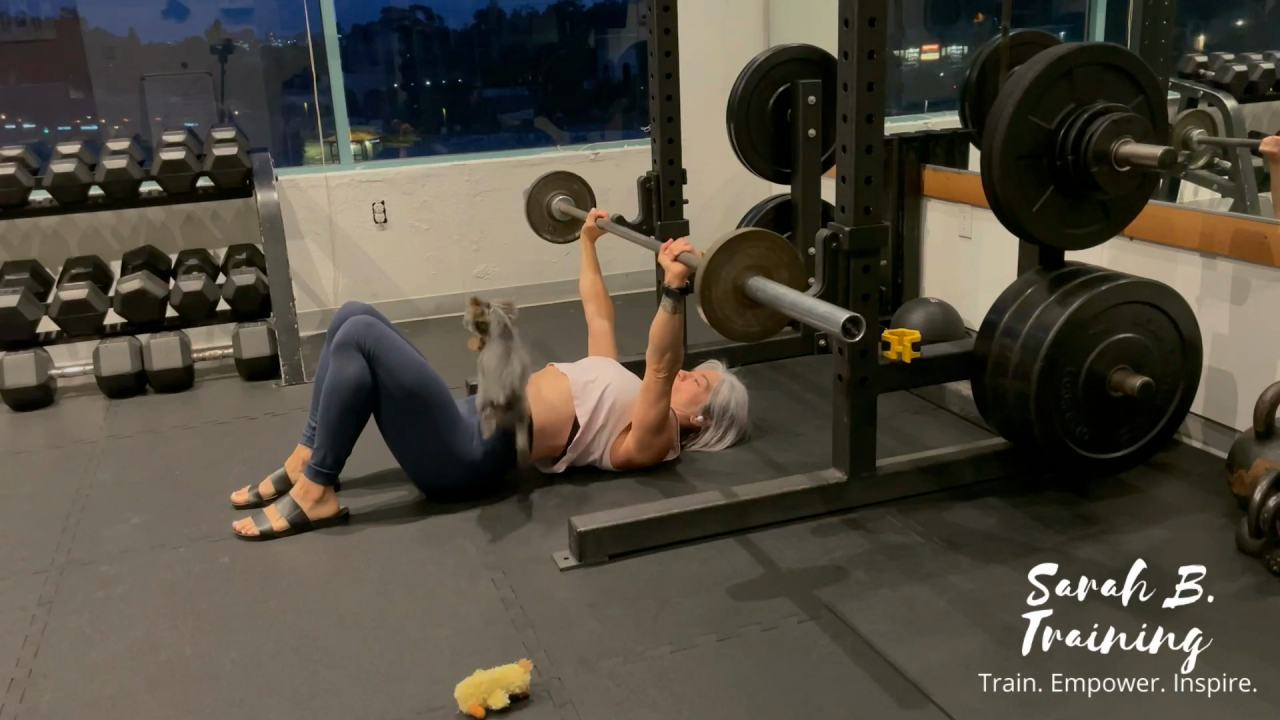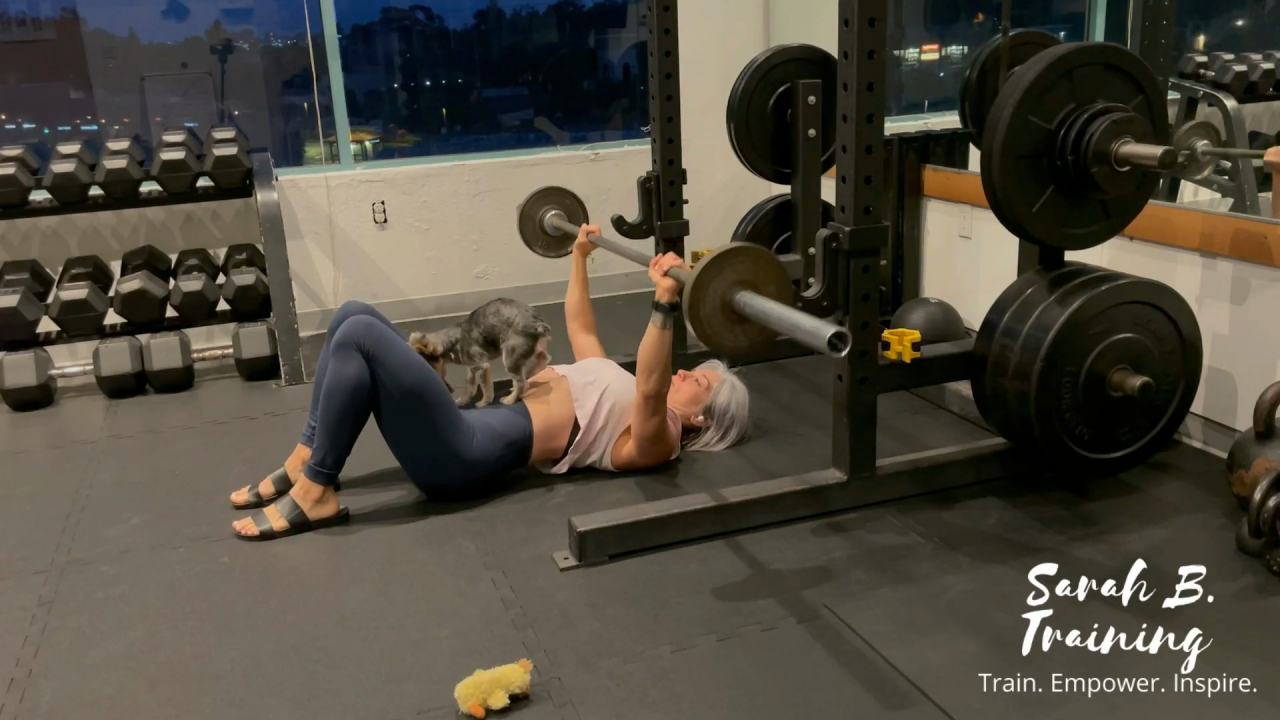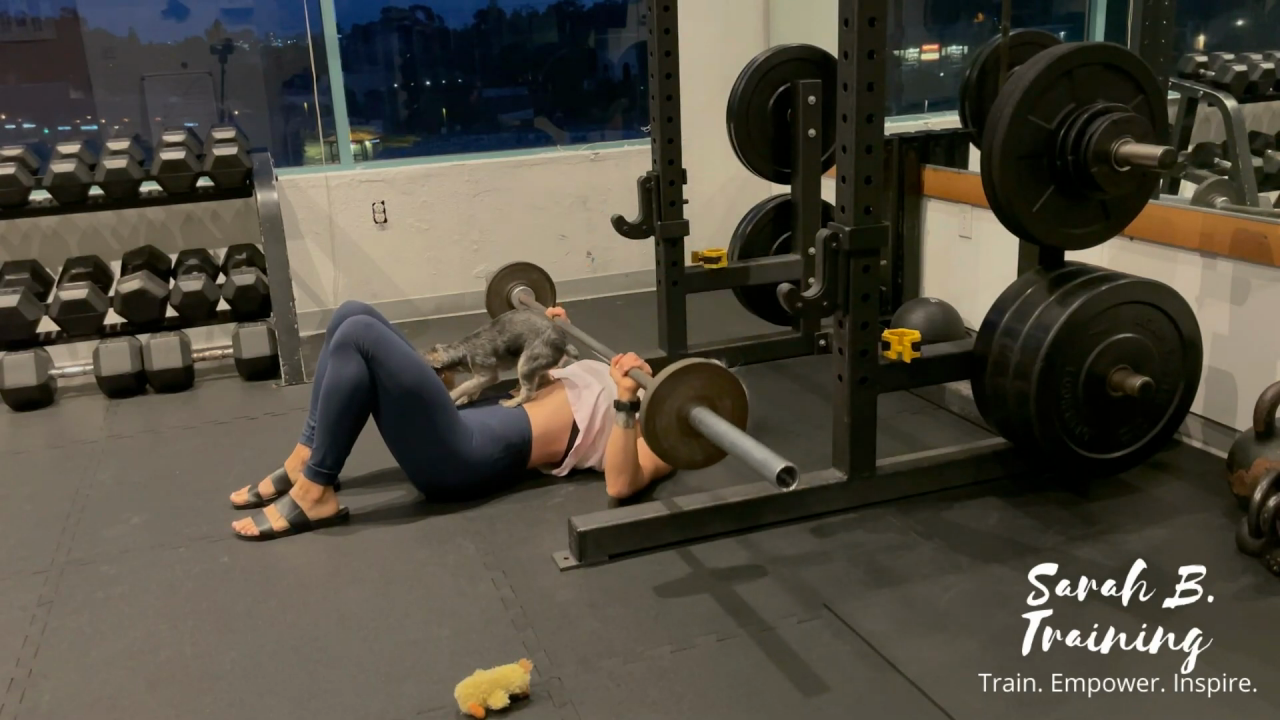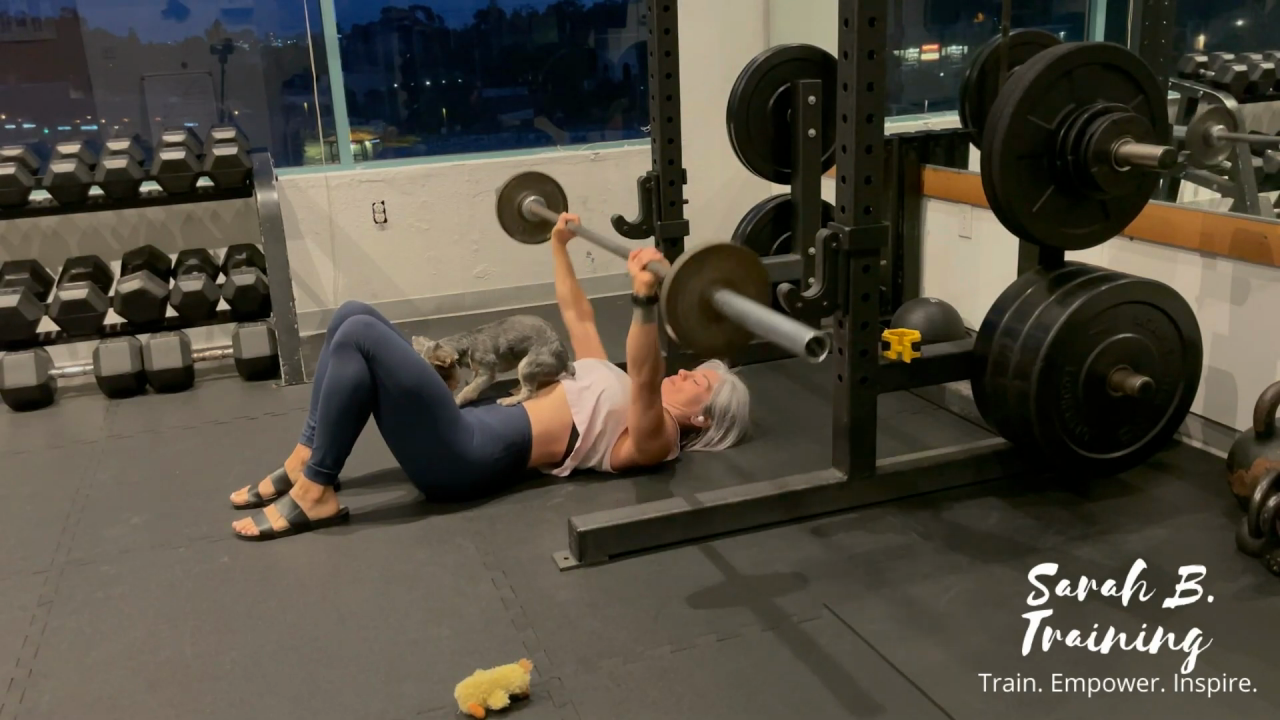
dt=0.7s
person 1, frame 1
left shoulder: (651, 439)
right shoulder: (620, 388)
left elbow: (662, 369)
right elbow: (599, 315)
left wrist: (675, 287)
right wrist: (588, 242)
left hip: (465, 454)
right hip: (466, 422)
left knee: (360, 335)
right knee: (353, 316)
left ankle: (315, 494)
right ankle: (304, 462)
person 1, frame 2
left shoulder: (657, 439)
right shoulder: (622, 386)
left elbow: (650, 392)
right elbow: (578, 328)
left wrist: (666, 302)
right wrist: (579, 257)
left hip: (464, 454)
right hip: (468, 420)
left knee: (360, 334)
right knee: (353, 316)
left ankle: (314, 495)
right ankle: (303, 463)
person 1, frame 3
right shoulder: (635, 406)
left elbow: (621, 485)
left wrist: (628, 402)
left hip: (465, 457)
right hip: (469, 420)
left knee: (358, 334)
right knee: (353, 315)
left ankle: (313, 495)
right ankle: (299, 466)
person 1, frame 4
left shoulder: (654, 438)
right shoulder: (620, 393)
left elbow: (646, 378)
right elbow: (576, 314)
left wrist: (645, 297)
right wrist: (559, 246)
left hip: (468, 456)
right hip: (468, 427)
left knee: (359, 336)
right knee: (353, 316)
left ankle: (314, 495)
right ankle: (302, 465)
